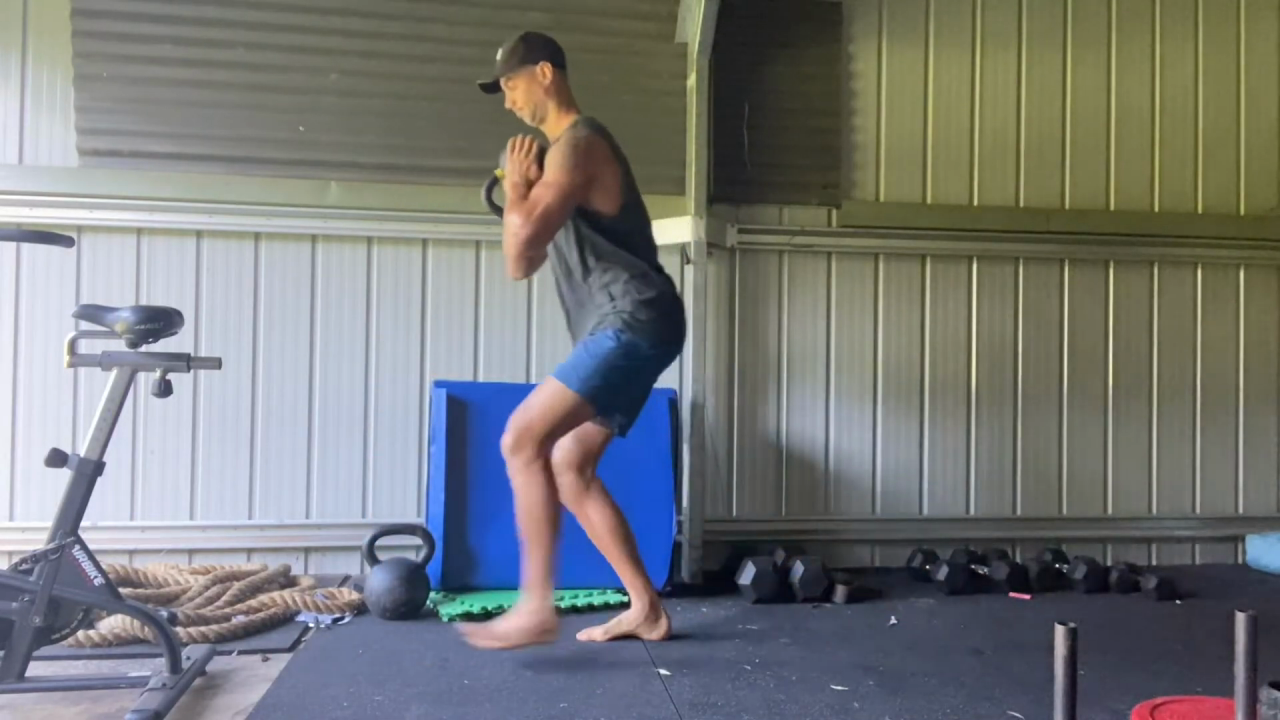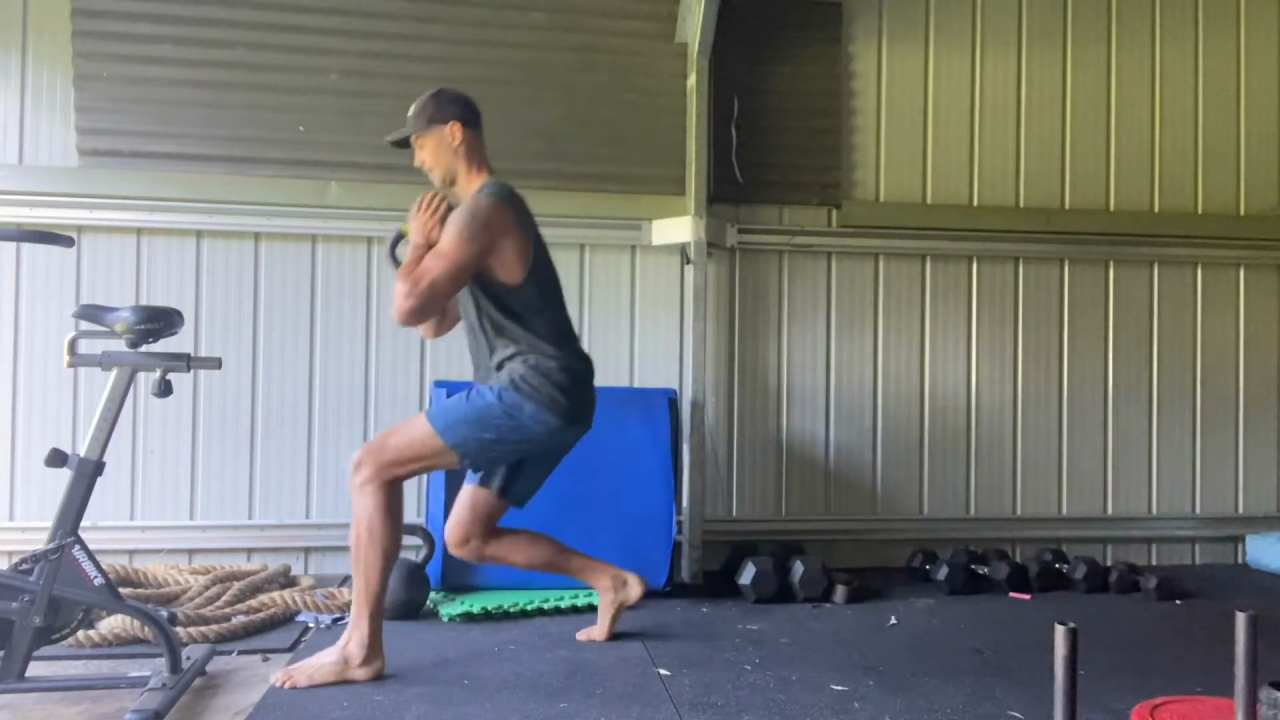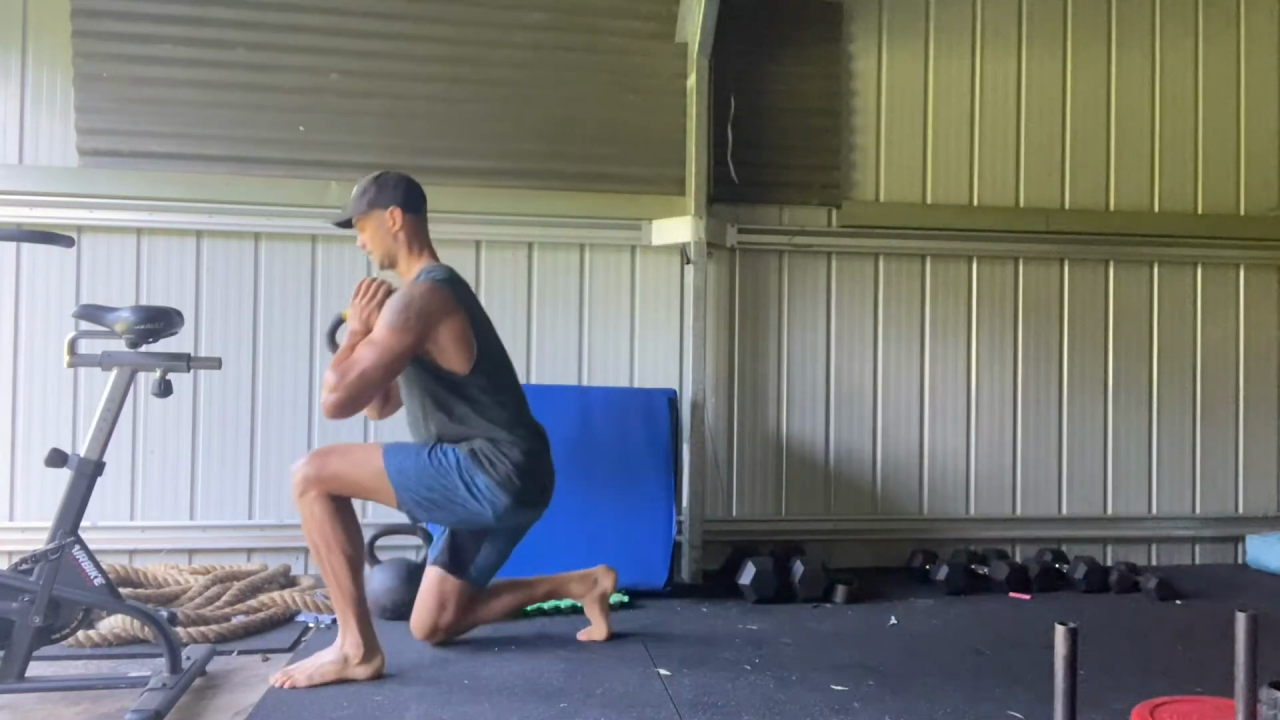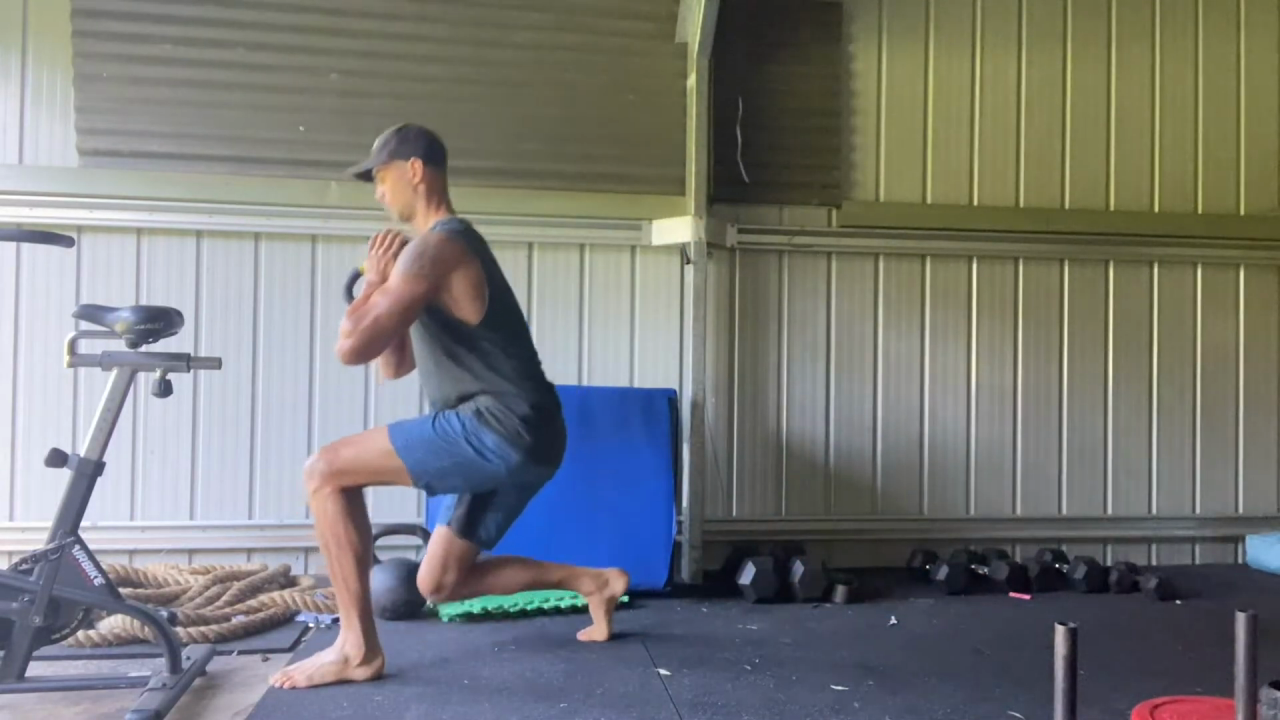
dt=0.4s
person 1, frame 1
left shoulder: (578, 144)
right shoulder: (560, 153)
left elbow: (522, 237)
right elbow: (519, 264)
left wrist: (519, 185)
right wrist: (520, 193)
left hip: (637, 322)
right hip: (620, 330)
left knee: (521, 439)
right knee: (567, 465)
left ankle: (536, 605)
right ankle: (646, 609)
person 1, frame 2
left shoulder: (481, 210)
right shoulder: (480, 211)
left elbow: (409, 308)
right elbow: (437, 324)
left wrist: (420, 244)
right wrist: (429, 246)
left hip: (537, 390)
right hip: (546, 398)
left knee: (372, 465)
right knee: (467, 536)
left ankle: (359, 647)
right ankle: (611, 580)
person 1, frame 3
left shoulder: (420, 298)
right shoulder: (429, 293)
left elbow: (337, 398)
right elbow: (382, 404)
left wrist: (356, 331)
right wrist: (369, 332)
left hip: (496, 473)
right hip: (501, 477)
left knee: (312, 476)
right knee: (434, 625)
left ankle: (355, 649)
right ankle: (586, 584)
person 1, frame 4
left shoulder: (436, 247)
right shoulder: (442, 249)
left elbow: (353, 345)
right elbow: (396, 364)
left wrist: (373, 283)
right wrist: (386, 288)
left hip: (505, 429)
right hip: (516, 438)
left knee: (326, 470)
right knee: (440, 583)
left ankle: (357, 648)
right ankle: (595, 582)
